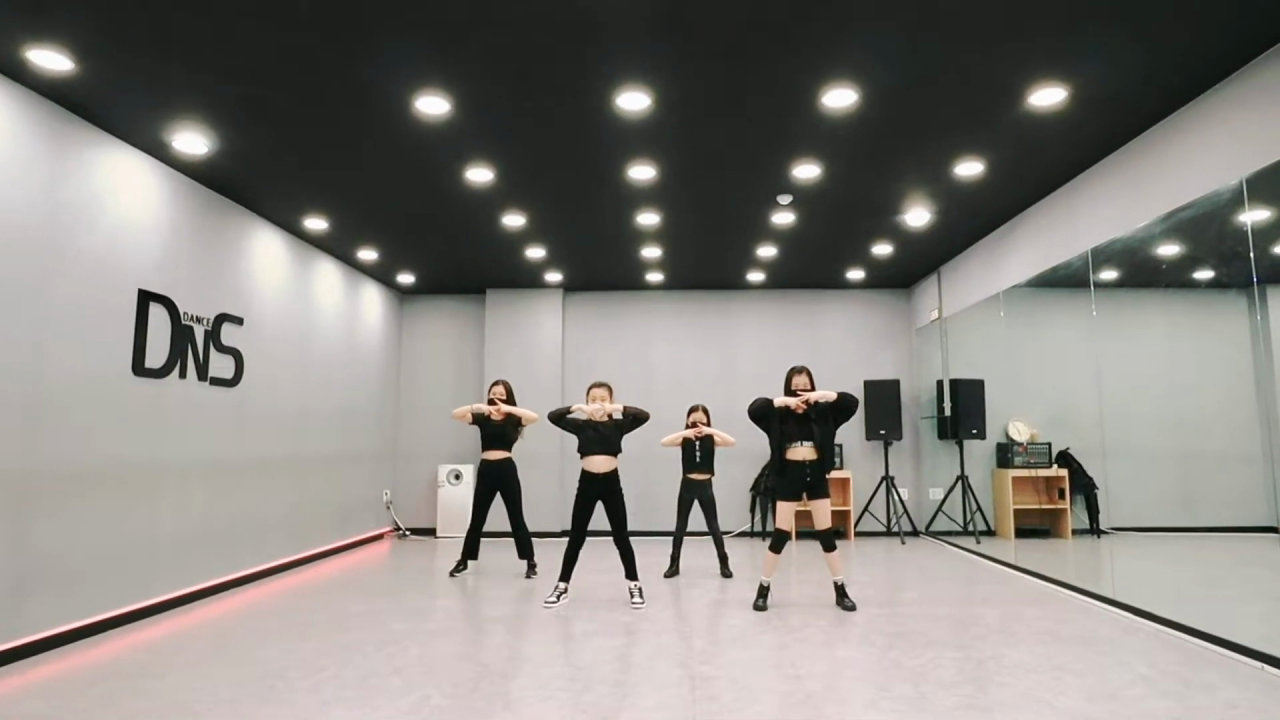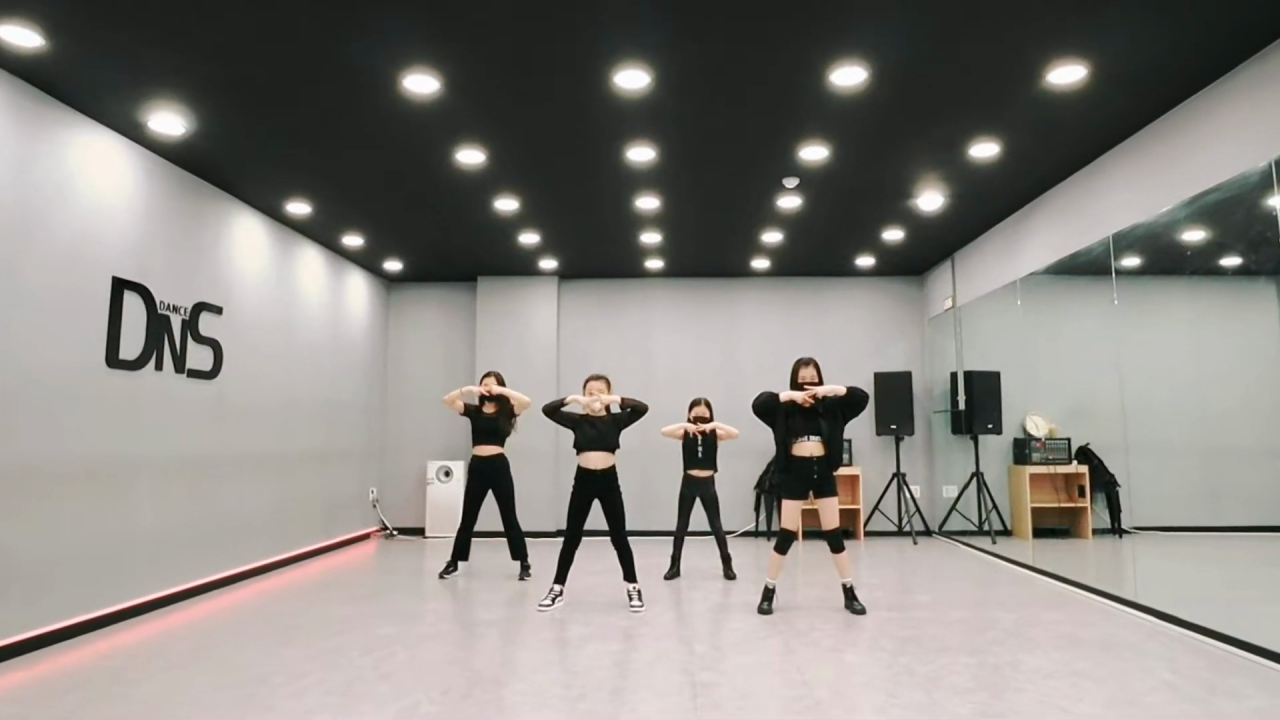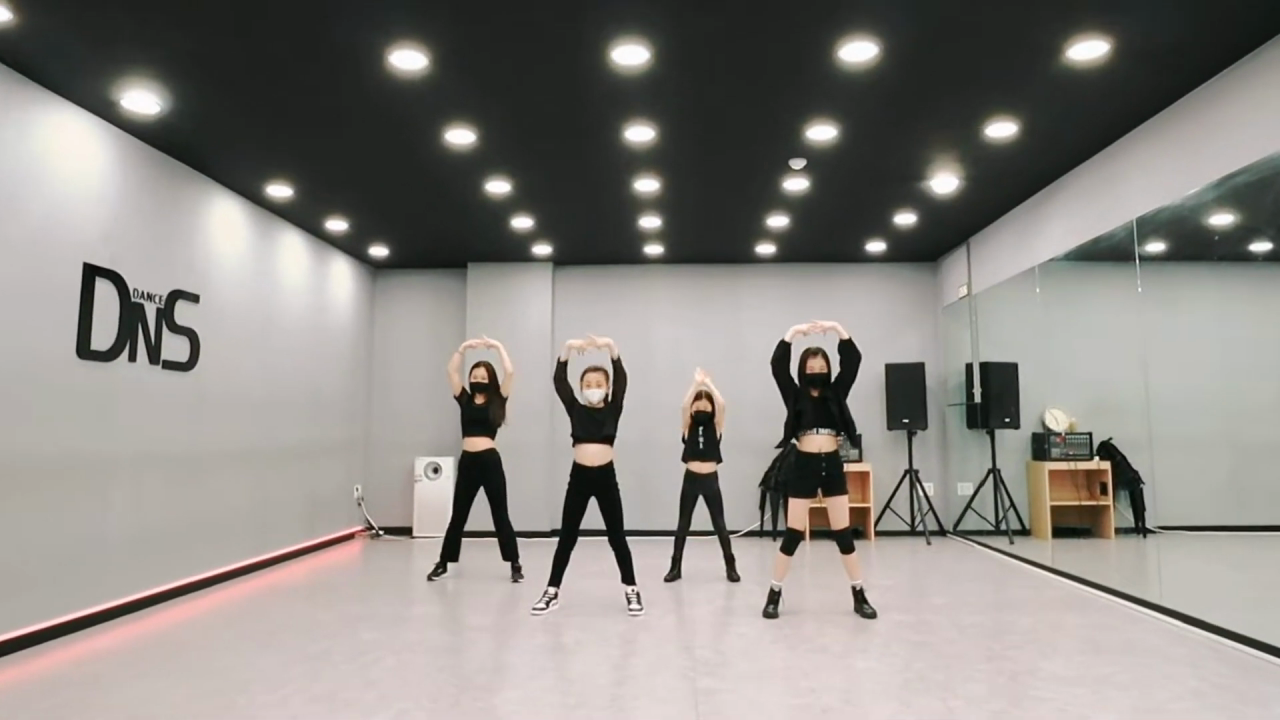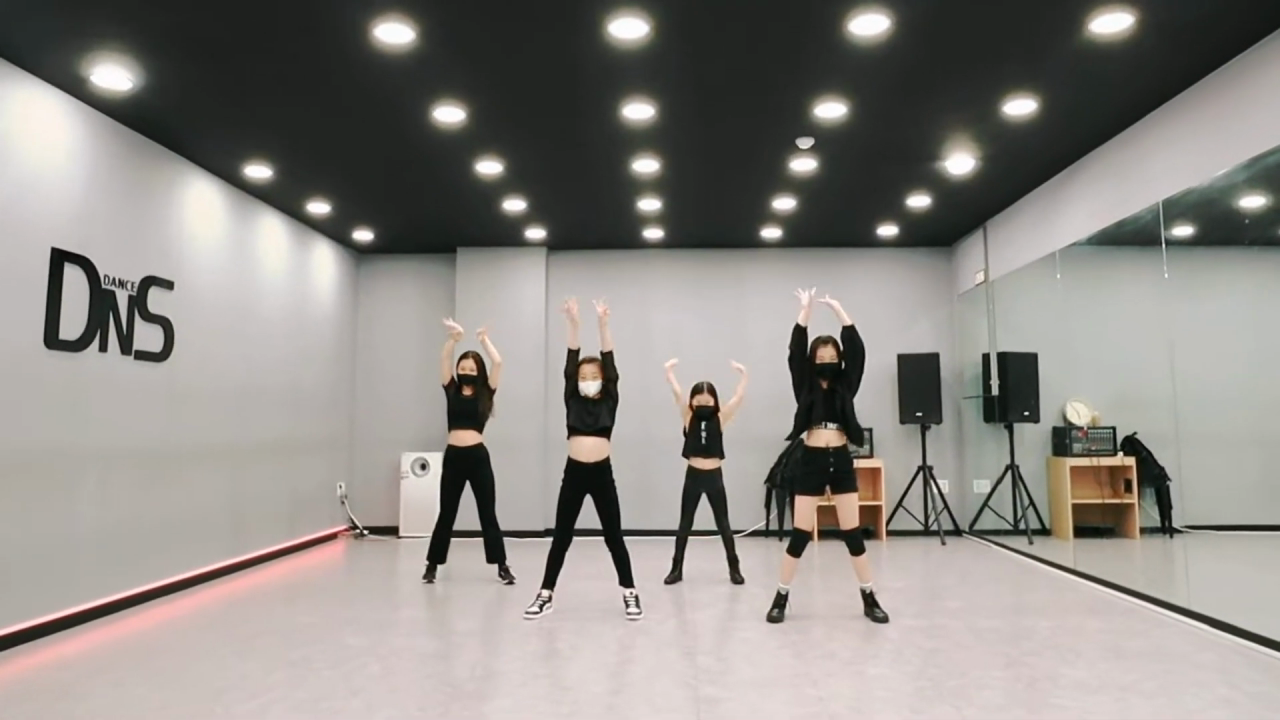
dt=0.4s
person 1, frame 1
left shoulder: (822, 411)
right shoulder: (779, 413)
left elbow: (852, 402)
right elbow: (754, 409)
left wrist: (824, 395)
right wrist: (783, 401)
left hip: (816, 474)
right hip: (789, 475)
left knee: (826, 534)
right knee: (780, 535)
left ankle: (840, 591)
right ankle: (763, 590)
person 1, frame 2
left shoulder: (830, 406)
right shoulder: (785, 408)
left elbow: (862, 398)
right elbow: (758, 404)
left wrist: (832, 389)
right wrist: (789, 396)
left hip: (823, 470)
right hip: (795, 471)
left knee: (834, 535)
right knee: (786, 535)
left ankle: (849, 593)
right ankle: (768, 592)
person 1, frame 3
left shoulder: (836, 394)
right shoulder: (795, 396)
left elbow: (853, 360)
right elbow: (777, 364)
left wrist: (835, 328)
right wrist: (794, 331)
left hip: (832, 466)
right hip: (804, 467)
left knee: (844, 534)
right knee: (793, 534)
left ankle: (859, 595)
right ankle: (774, 594)
person 1, frame 4
left shoulder: (846, 386)
right shoulder: (805, 388)
left elbow: (856, 351)
right elbow: (795, 353)
left wrist: (838, 309)
right wrist: (805, 311)
left hip: (841, 462)
right hip: (811, 462)
left knee: (853, 535)
right knee: (800, 534)
left ankle: (869, 599)
right ankle: (781, 598)
person 2, frame 1
left shoulder: (618, 425)
right shoulder: (581, 425)
left elbow: (644, 415)
right elbow: (552, 416)
left wrist: (617, 409)
right wrist: (577, 408)
left hip: (611, 483)
right hip: (587, 482)
left knee: (621, 537)
right knee: (576, 537)
left ankle: (634, 586)
right ankle: (562, 587)
person 2, frame 2
left shoulder: (616, 420)
right shoulder: (577, 420)
left elbow: (643, 408)
right elbow: (547, 410)
left wrist: (615, 400)
right wrist: (572, 399)
left hip: (608, 480)
right hip: (583, 480)
left knee: (619, 537)
right knee: (571, 537)
left ankle: (633, 589)
right ankle: (557, 589)
person 2, frame 3
left shoulder: (613, 410)
right shoulder: (575, 410)
left elbow: (621, 378)
right elbow: (559, 380)
left wrist: (610, 347)
right wrist: (568, 349)
left hip: (606, 478)
right hip: (579, 477)
left knee: (617, 537)
right knee: (567, 537)
left ankle: (631, 591)
right ankle: (552, 592)
person 2, frame 4
left shoulder: (609, 402)
right shoulder: (572, 401)
left elbow: (611, 367)
right elbow: (570, 367)
left hip: (602, 474)
right hip: (574, 474)
left knee: (614, 537)
right knee: (561, 537)
left ankle: (629, 593)
right ankle: (546, 594)
person 3, frame 1
left shoulder: (513, 419)
right shoulder: (482, 418)
left elbow: (534, 417)
right elbow: (455, 414)
left wrist: (509, 408)
right wrist: (477, 406)
left hip: (507, 470)
right hip: (486, 470)
left knee: (517, 519)
right knee: (477, 520)
left ankle: (530, 563)
right ankle: (463, 562)
person 3, frame 2
left shoulder: (506, 411)
right shoulder: (473, 410)
left elbow: (527, 402)
right elbow: (447, 401)
left wrist: (502, 390)
right wrist: (467, 390)
left hip: (499, 467)
right hip: (477, 467)
left knee: (509, 518)
right knee: (467, 519)
left ankle: (524, 564)
right ankle: (453, 562)
person 3, frame 3
left shoulder: (497, 402)
right shoulder: (464, 400)
left elbow: (509, 373)
right elbow: (451, 372)
left wrist: (497, 346)
right wrist: (464, 347)
left hip: (491, 463)
right hip: (467, 463)
left knee: (501, 516)
right knee: (458, 517)
left ankle: (515, 565)
right ankle: (443, 563)
person 3, frame 4
left shoulder: (485, 393)
right shoulder: (452, 391)
left elbow: (498, 363)
right elbow: (445, 360)
left wrist: (484, 340)
right wrist: (454, 337)
left hip: (478, 457)
right hip: (453, 458)
left knee: (488, 515)
right knee: (446, 515)
left ankle: (502, 567)
right ankle: (432, 565)
person 4, frame 1
left shoulder: (712, 439)
right shoulder: (684, 439)
left elbow: (732, 442)
right elbow: (664, 442)
left wrist: (711, 431)
right wrist: (685, 433)
left hip: (705, 486)
right hip: (687, 485)
left knee: (713, 526)
right knee: (680, 526)
left ankle: (724, 564)
right ankle: (674, 564)
person 4, frame 2
left shoulder: (714, 434)
right shoulder: (685, 433)
left elbow: (735, 434)
right elbow: (664, 432)
left wrist: (715, 425)
right wrist: (685, 425)
left hip: (707, 483)
right hip: (689, 482)
left knee: (716, 526)
right knee: (681, 525)
left ankle: (727, 564)
right ankle: (675, 565)
person 4, frame 3
left shoulder: (716, 426)
right shoulder: (688, 426)
left elbow: (721, 404)
right elbow: (684, 406)
left wrist: (708, 384)
right wrist: (696, 383)
left hip: (711, 480)
right hip: (691, 480)
left knee: (719, 525)
right knee: (683, 525)
left ankle: (730, 566)
right ankle: (676, 566)
person 4, frame 4
left shoulder: (720, 419)
right shoulder: (689, 419)
left elbow: (738, 397)
right elbow: (678, 395)
left wrist: (743, 375)
right wrist: (669, 372)
left hip: (714, 477)
right hip: (693, 476)
left knee: (723, 524)
right knee: (685, 524)
left ankle: (734, 567)
right ankle: (677, 568)
